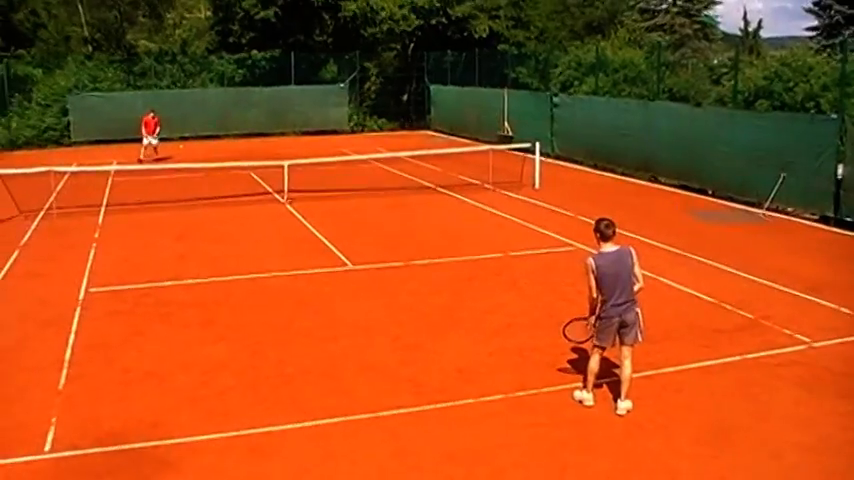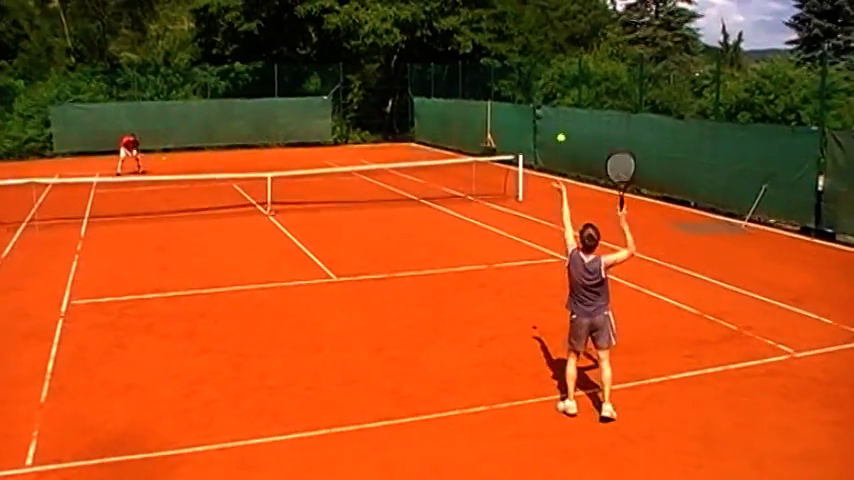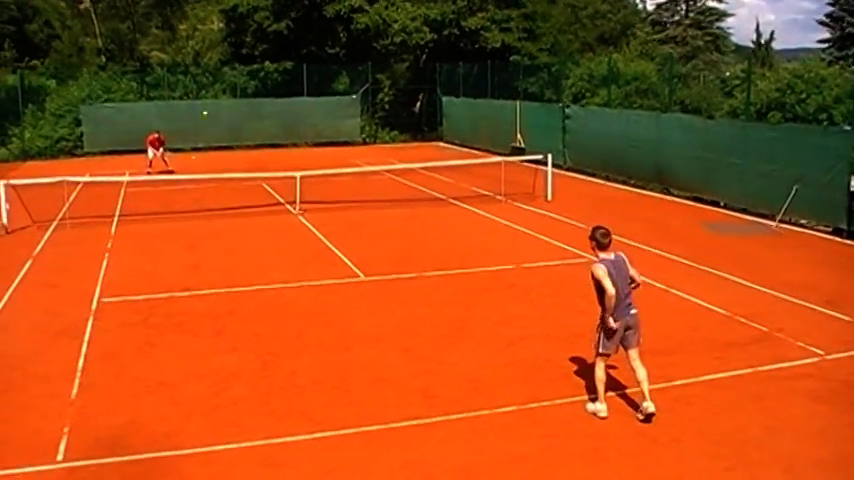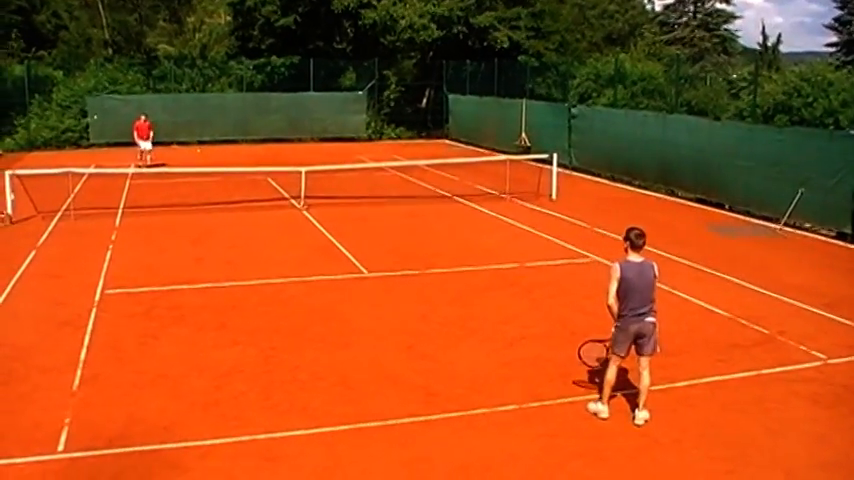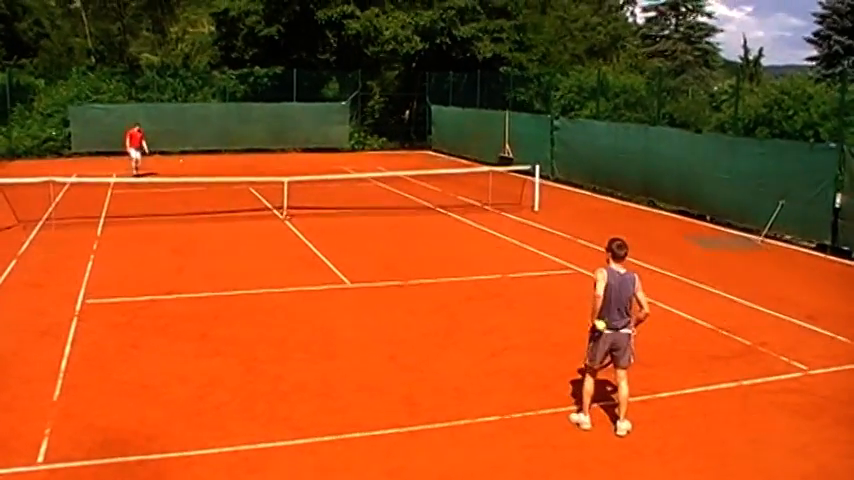
dt=1s
person 1, frame 1
left shoulder: (592, 261)
right shoulder: (630, 252)
left elbow: (594, 295)
right elbow: (640, 284)
left wrist: (592, 314)
left hip: (608, 314)
right hip: (630, 312)
left knee: (596, 353)
right knee: (626, 357)
left ankle: (587, 393)
right ankle: (623, 401)
person 1, frame 2
left shoulder: (572, 255)
right shoulder: (603, 262)
left elbow: (567, 227)
right elbow: (631, 250)
left wrist: (563, 195)
right wrist: (623, 222)
left hip: (578, 318)
right hip: (601, 316)
left knee: (572, 358)
right knee: (604, 360)
left ankle: (570, 401)
right ankle: (607, 405)
person 1, frame 3
left shoulder: (598, 267)
right shoulder: (621, 257)
left elbow: (610, 292)
right elbow: (637, 281)
left wrist: (607, 317)
left hip: (613, 321)
right hip: (631, 315)
left knee: (600, 362)
right knee: (635, 360)
left ankle: (600, 405)
right ankle: (647, 403)
person 1, frame 4
left shoulder: (618, 267)
right shoulder: (653, 267)
left elbow: (611, 301)
right elbow: (650, 296)
left wrist: (618, 321)
left hip: (626, 323)
right hip: (648, 322)
left knee: (614, 364)
right knee: (644, 368)
left ankle: (603, 405)
right ankle: (641, 411)
person 1, frame 5
left shoulder: (603, 273)
right shoulder: (634, 278)
left elbow: (599, 294)
right elbow: (645, 310)
left wrist: (594, 318)
left hip: (602, 334)
right hip: (623, 335)
left knee: (590, 374)
right knee: (622, 379)
left ankle: (584, 416)
right ankle: (622, 422)
